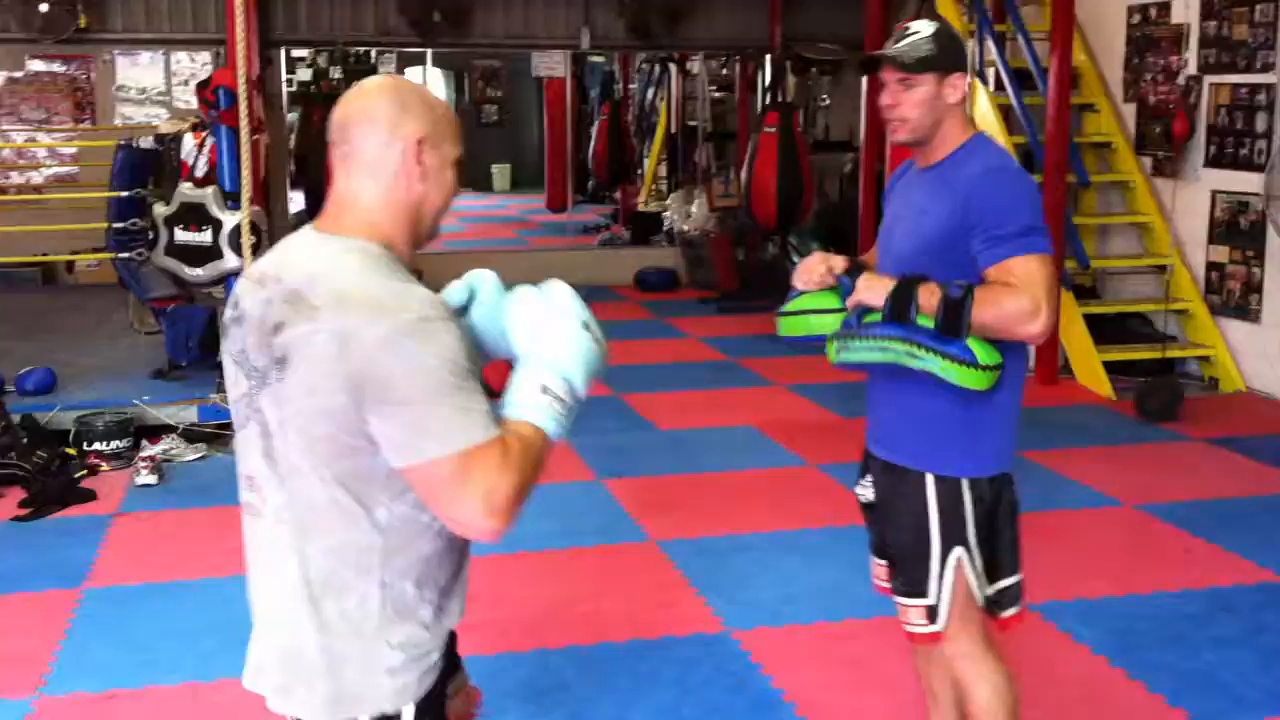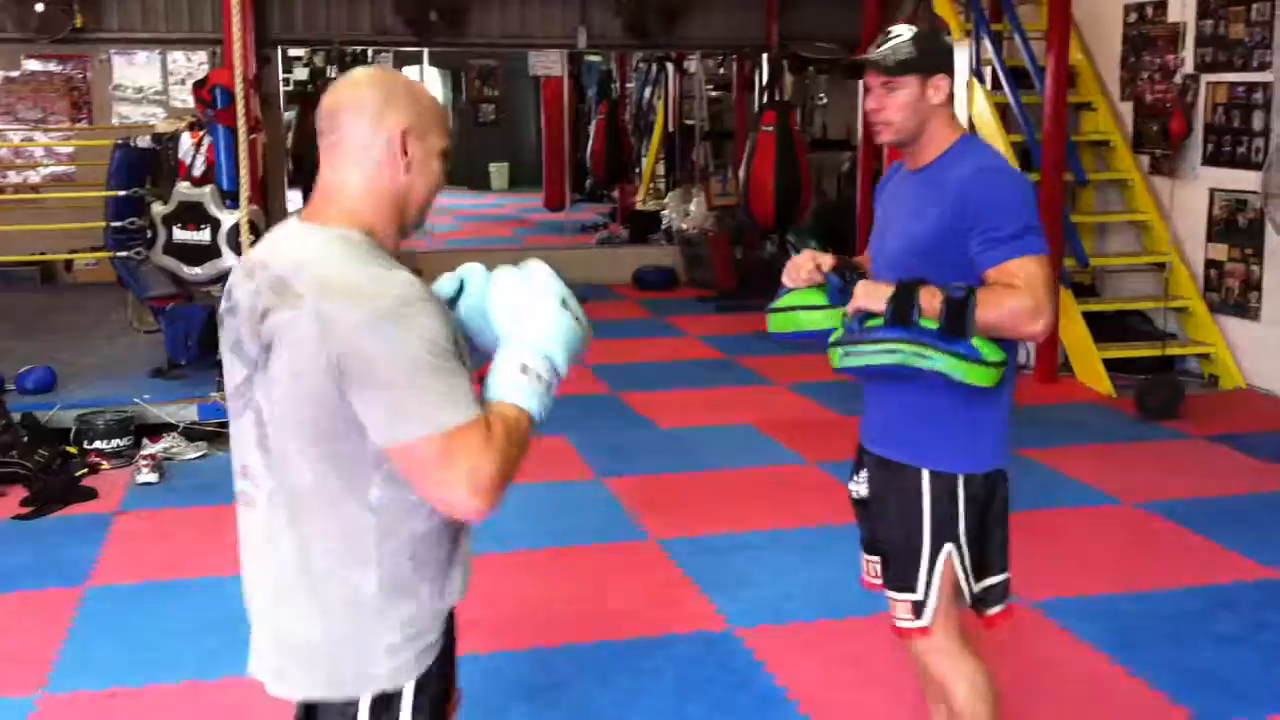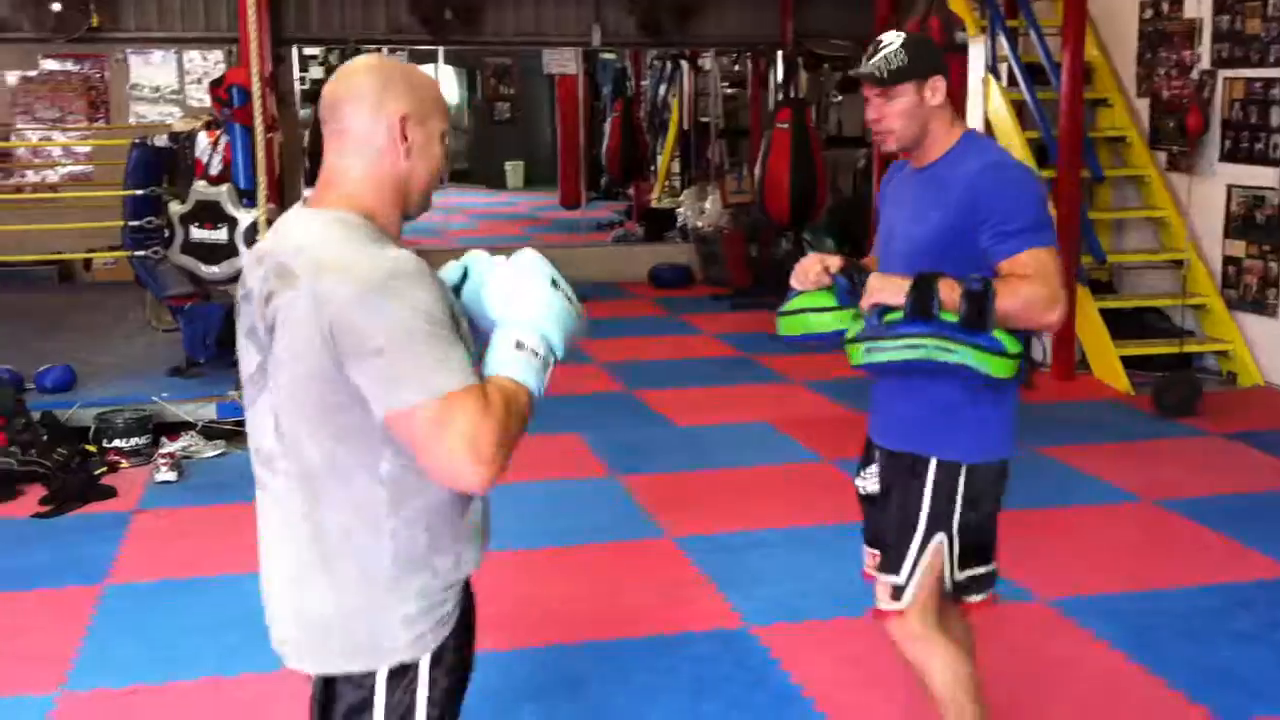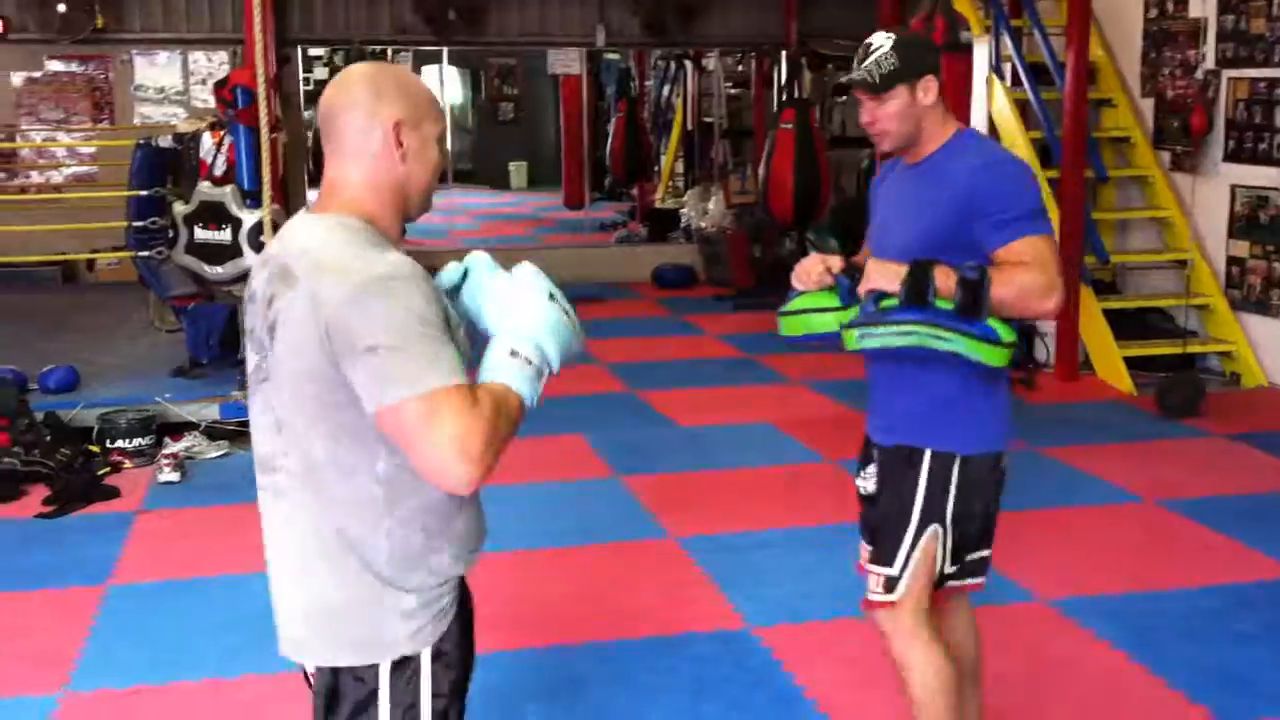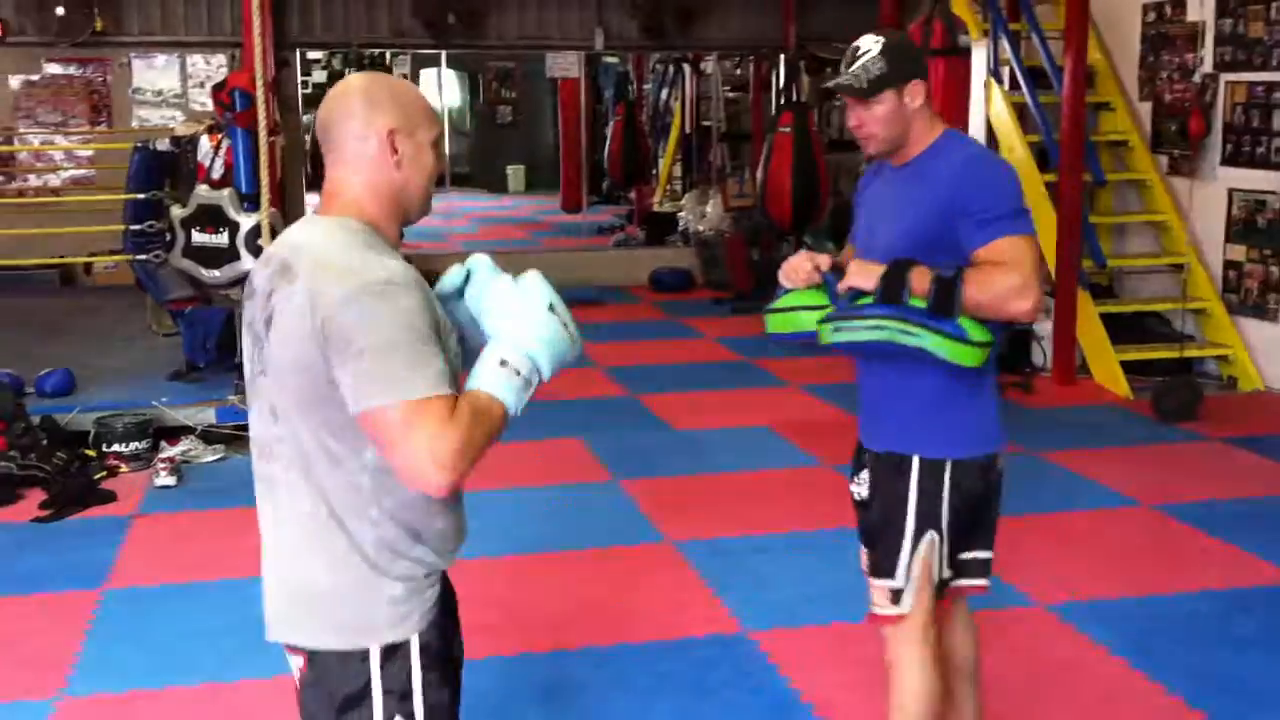
dt=0.1s
person 1, frame 1
left shoulder: (993, 182)
right shoulder: (907, 178)
left elbow: (1030, 311)
left wrist: (908, 296)
right wrist: (845, 269)
left hip: (953, 450)
right hip: (897, 436)
left knee: (952, 633)
right knee: (928, 617)
person 1, frame 2
left shoulder: (986, 183)
right shoulder: (896, 178)
left elbow: (1030, 311)
left wrist: (908, 299)
right wrist: (834, 269)
left hip: (946, 446)
right hip: (890, 433)
left knee: (935, 628)
right knee: (919, 614)
person 1, frame 3
left shoulder: (994, 180)
right shoulder: (897, 179)
left elbow: (1045, 302)
left wrist: (925, 293)
right wrist: (839, 270)
left hip: (953, 438)
right hip: (896, 425)
left knee: (907, 617)
right knee: (939, 603)
person 1, frame 4
left shoulder: (990, 173)
right shoulder: (889, 176)
left elbow: (1043, 289)
left wrist: (922, 280)
right wrist: (838, 269)
left hip: (949, 431)
right hip: (895, 420)
left knee: (898, 609)
right knee: (938, 598)
person 1, frame 5
left shoulder: (974, 174)
right shoulder: (876, 177)
left elbow: (1019, 291)
left wrist: (901, 279)
right wrist: (825, 266)
left hip: (939, 433)
right hip: (887, 424)
left knee: (906, 616)
right knee: (941, 600)
person 2, frame 1
left shoulder: (273, 274)
right shoulder: (396, 319)
right elbow: (483, 507)
left wrist: (453, 340)
right wrist: (551, 374)
left hip: (312, 605)
right hip: (361, 648)
person 2, frame 2
left shoulder: (267, 264)
right shoulder: (380, 302)
right elbow: (469, 486)
left wrist: (441, 334)
right wrist: (534, 355)
left hip: (313, 593)
right hip: (361, 629)
person 2, frame 3
left shoulder: (288, 248)
right shoulder: (377, 279)
right elbow: (472, 457)
left wrist: (450, 316)
right wrist: (529, 336)
left hip: (336, 579)
right hip: (380, 607)
person 2, frame 4
left shoulder: (297, 252)
right shoulder: (373, 281)
right elbow: (459, 457)
left wrist: (447, 318)
right wrist: (526, 347)
left hip: (343, 579)
right hip: (382, 604)
person 2, frame 5
left shoulder: (300, 252)
right shoulder: (364, 284)
right elbow: (433, 460)
left wrist: (447, 314)
right wrist: (516, 356)
left hip: (331, 575)
right hip: (365, 599)
